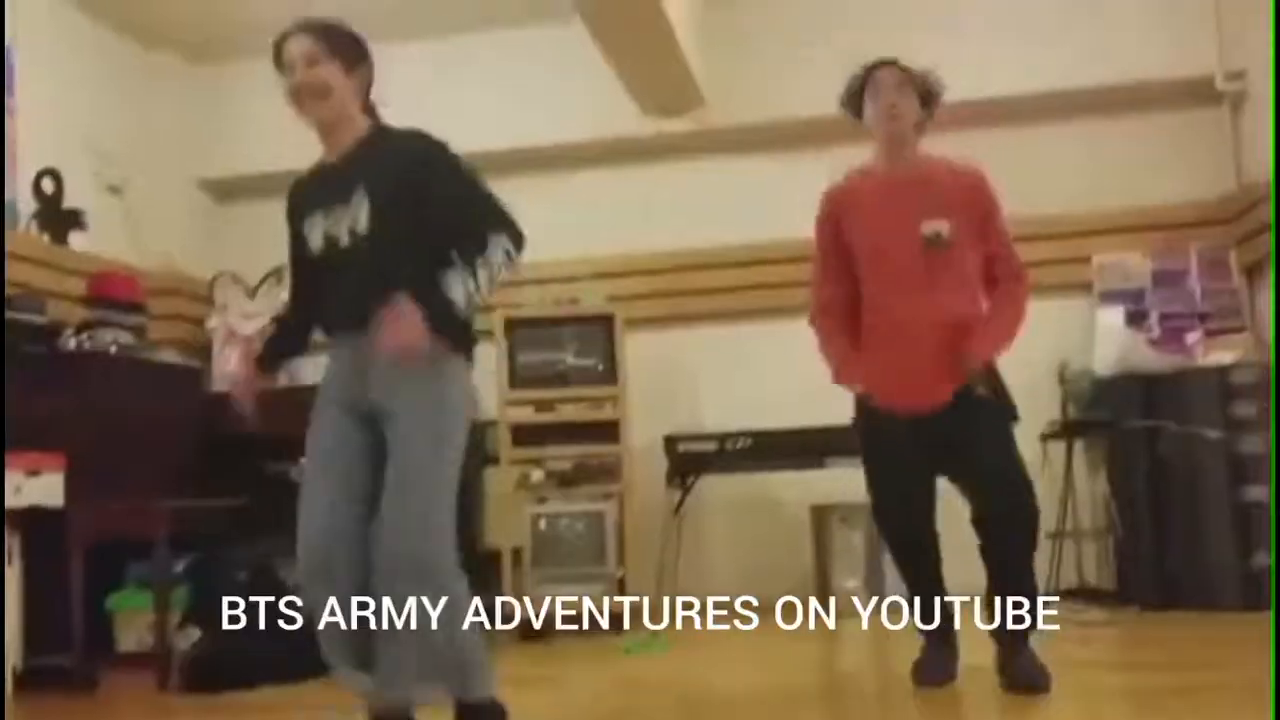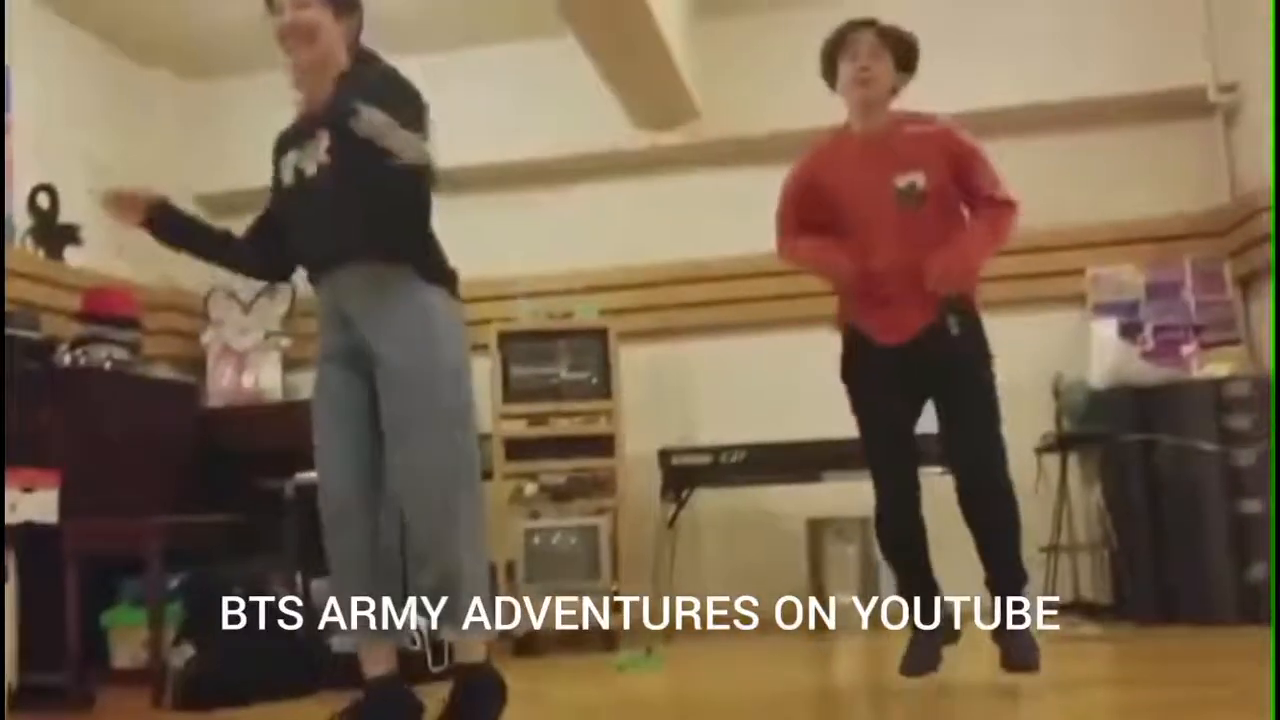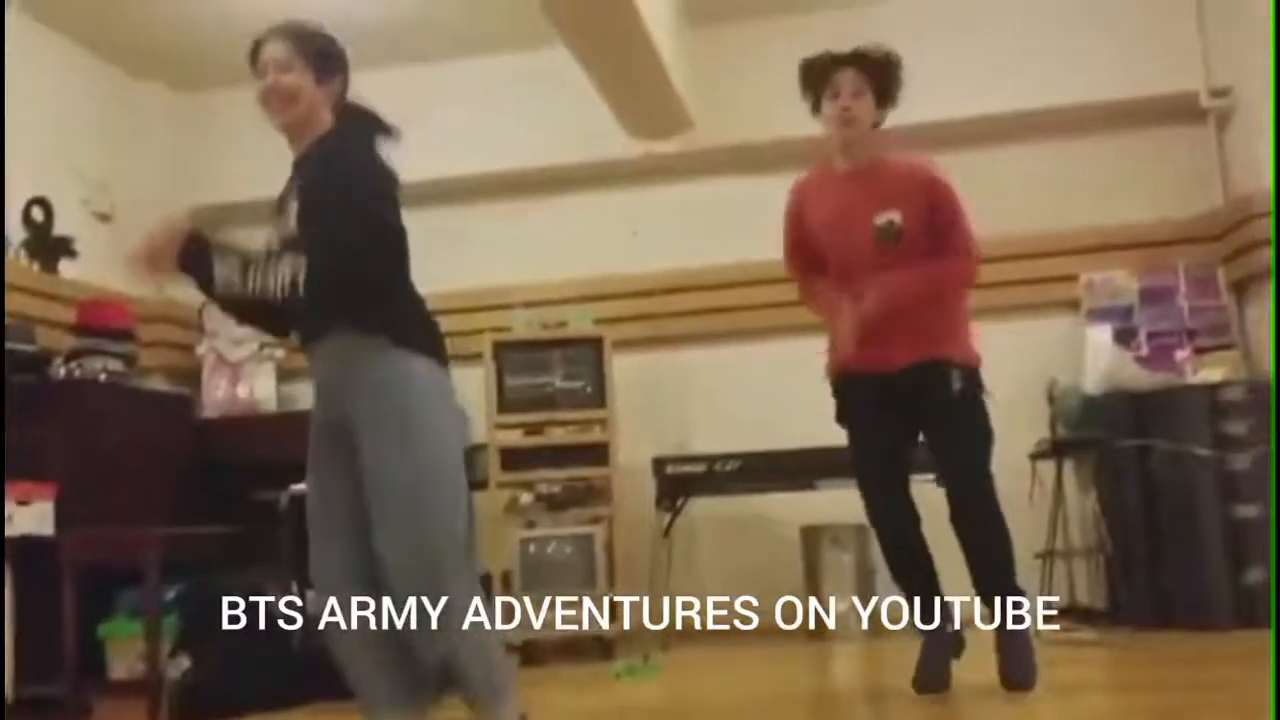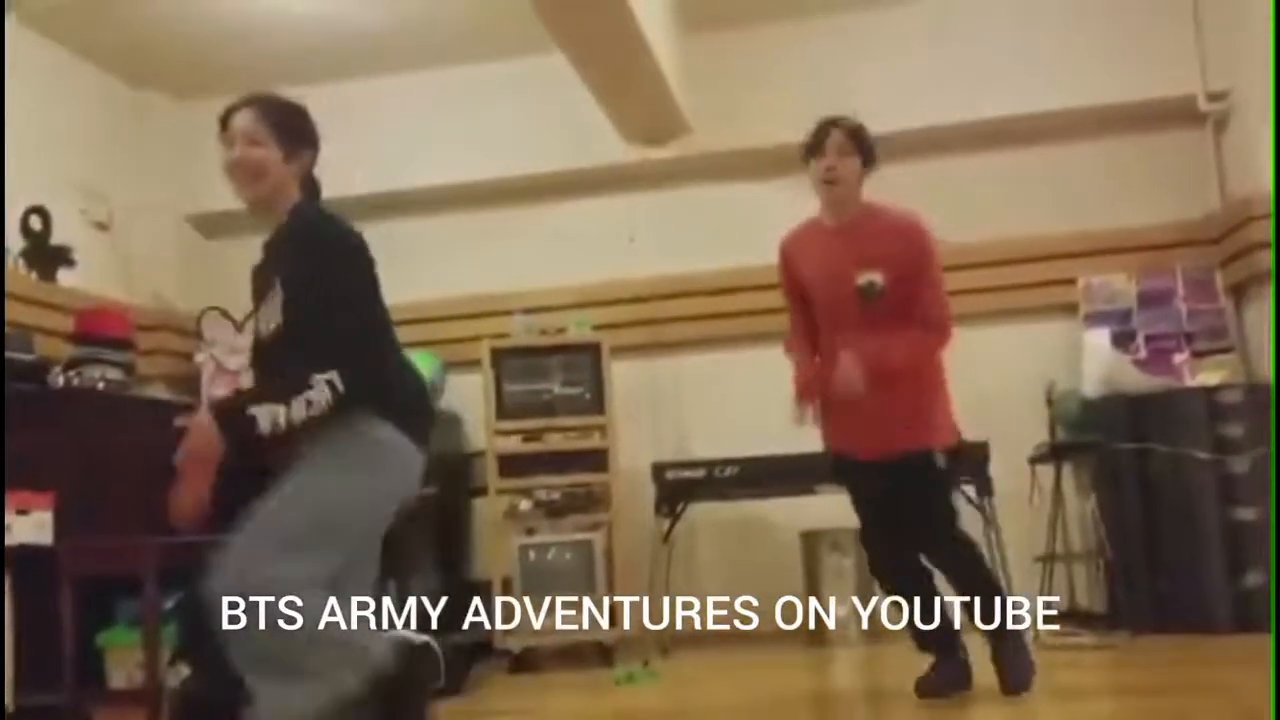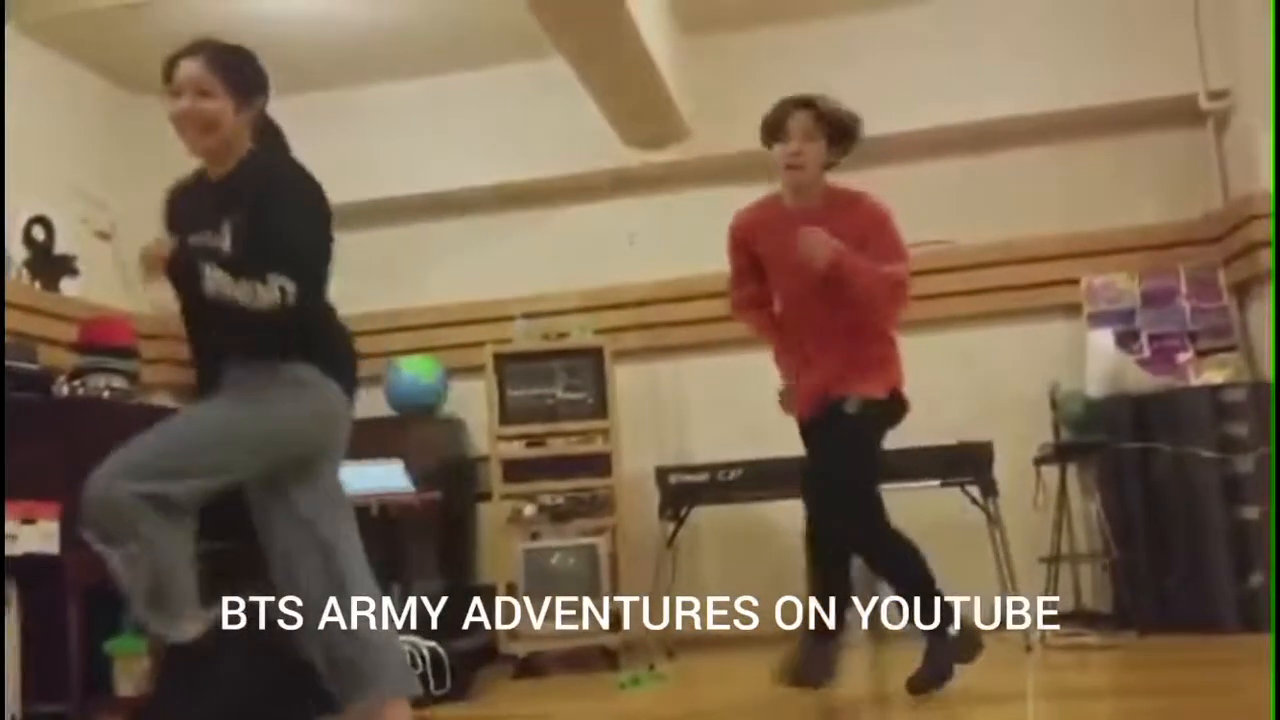
dt=0.2s
person 1, frame 1
left shoulder: (413, 156)
right shoulder: (305, 193)
left elbow: (503, 239)
left wrist: (436, 309)
right wrist: (262, 363)
left hip: (420, 372)
right hip: (346, 377)
left knee: (415, 553)
right knee: (325, 557)
person 1, frame 2
left shoulder: (377, 88)
right shoulder: (291, 143)
left elbow: (419, 154)
right elbow: (265, 257)
left wrist: (340, 108)
right wrist: (159, 219)
left hip: (408, 303)
right hip: (338, 321)
left knee: (433, 493)
right knee: (346, 505)
person 1, frame 3
left shoulder: (345, 160)
right shoulder: (308, 184)
left elbow: (308, 276)
right elbow: (283, 312)
left wrist: (194, 253)
right wrist: (193, 260)
left hip: (395, 369)
right hip: (338, 380)
left knee: (425, 569)
right knee: (346, 583)
person 1, frame 4
left shoulder: (325, 242)
right shoulder: (272, 263)
left elbow: (344, 371)
right elbow: (279, 374)
left wrist: (229, 426)
right wrist: (213, 440)
left hip: (369, 436)
right hip: (320, 445)
left knee: (241, 585)
right knee: (314, 632)
person 1, frame 5
left shoulder: (282, 186)
right shoulder: (186, 201)
left elbow: (291, 291)
right elbow: (206, 306)
left wrist: (182, 266)
left hip: (299, 383)
right hip: (246, 385)
left knee: (115, 490)
right knee: (320, 573)
left ankle: (186, 643)
person 2, frame 1
left shoulder: (965, 185)
right shoulder: (841, 202)
left elbow: (1009, 279)
right elbow: (828, 303)
left wrist: (985, 346)
right wrist: (852, 372)
left hip: (966, 384)
right hip: (886, 396)
left knee: (1010, 507)
right knee: (905, 528)
left ankle: (1016, 643)
right ankle: (937, 638)
person 2, frame 2
left shoulder: (938, 139)
right shoulder: (820, 162)
left elbow: (997, 206)
right elbow: (791, 237)
left wrist: (957, 261)
right wrist: (837, 263)
left hip: (947, 324)
right hip: (871, 338)
left knee: (981, 469)
right knee: (893, 488)
right ankle: (927, 619)
person 2, frame 3
left shoulder: (918, 180)
right shoulder: (806, 196)
left elbow: (961, 263)
left wrist: (888, 293)
right wrist: (838, 308)
left hip: (938, 358)
right hip: (864, 372)
left knee: (971, 500)
right knee: (886, 509)
left ankle: (1012, 630)
right ankle: (938, 633)
person 2, frame 4
left shoulder: (904, 234)
right shoulder: (795, 248)
left elbow: (933, 328)
left wrist: (868, 360)
right wrist: (807, 379)
left hip: (914, 419)
right hip: (849, 428)
left knee: (940, 538)
right knee: (888, 552)
left ankle: (1006, 639)
right ankle: (946, 654)
person 2, frame 5
left shoulder: (864, 214)
right shoulder: (750, 225)
left elbow: (892, 299)
right elbow: (749, 301)
left wrist: (837, 261)
right wrist: (787, 358)
left hip: (864, 380)
right hip: (810, 388)
left knee: (826, 492)
right knee: (855, 515)
left ankle: (823, 633)
right ankle: (943, 628)
